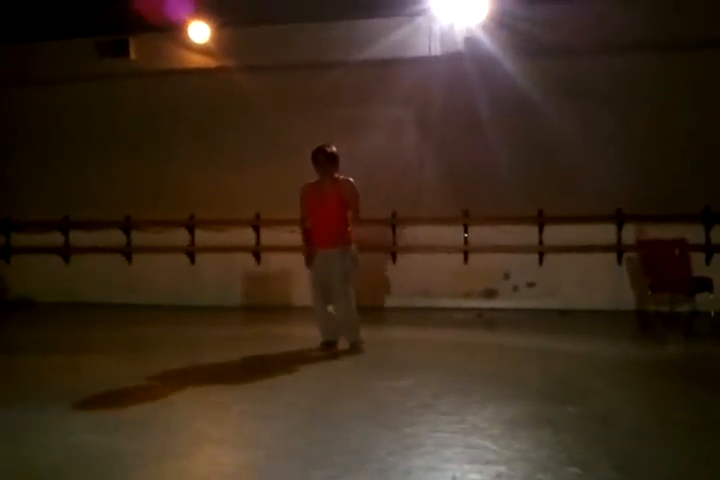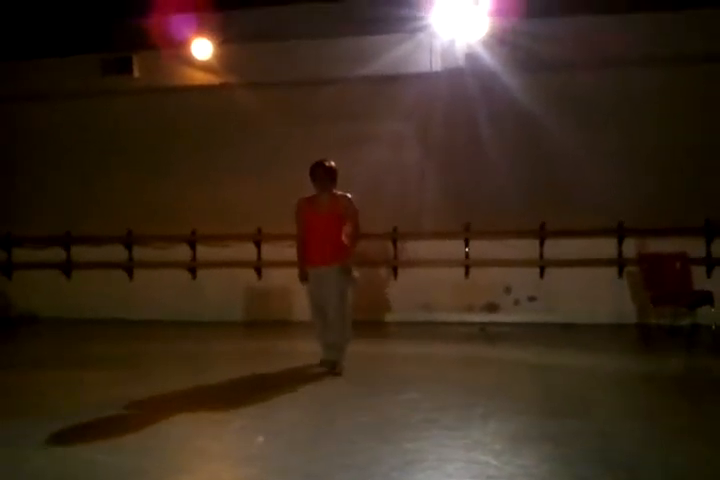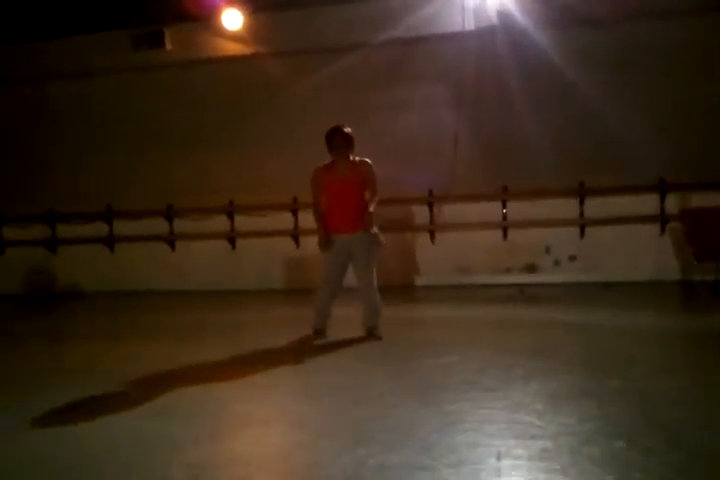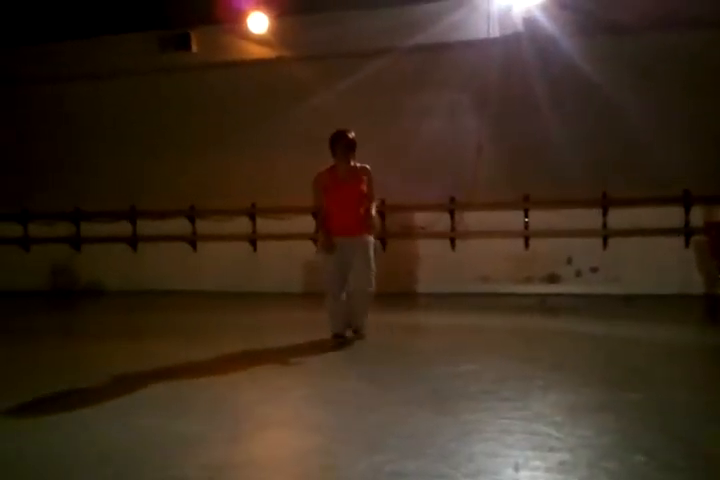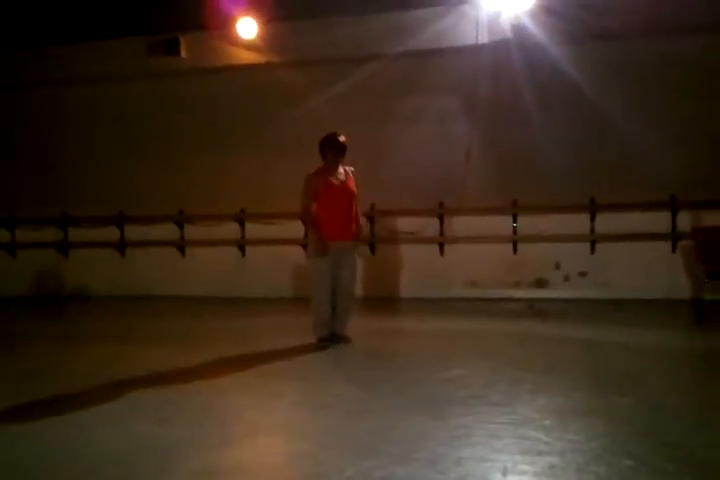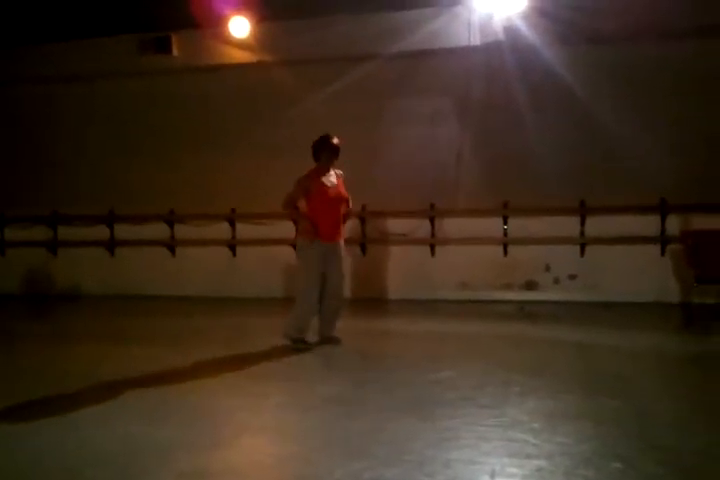
dt=0.5s
person 1, frame 1
left shoulder: (346, 185)
right shoulder: (307, 190)
left elbow: (355, 214)
right elbow: (304, 221)
left wrist: (346, 235)
right wrist: (307, 247)
left hip: (340, 249)
right hip: (317, 250)
left knee: (343, 295)
right knee: (320, 297)
left ankle: (354, 338)
right ankle: (330, 336)
person 1, frame 2
left shoulder: (344, 201)
right shoulder: (303, 205)
left elbow: (354, 232)
right elbow: (301, 237)
left wrist: (348, 258)
right wrist: (301, 265)
left hip: (337, 266)
right hip: (313, 267)
left knee: (338, 313)
right knee: (320, 315)
left ankle: (335, 358)
right ankle: (329, 354)
person 1, frame 3
left shoulder: (364, 167)
right shoulder: (321, 173)
left elbow: (373, 194)
right elbow: (317, 205)
left wrist: (370, 211)
right wrist: (322, 231)
left hip: (362, 233)
right hip: (335, 236)
left knee: (368, 281)
right knee: (329, 283)
left ankle: (372, 325)
right ankle: (319, 325)
person 1, frame 4
left shoulder: (364, 172)
right shoulder: (323, 177)
left elbow: (371, 200)
right elbow: (318, 210)
left wrist: (371, 214)
right wrist: (323, 235)
left hip: (361, 238)
right hip: (335, 240)
left knee: (364, 285)
right knee: (335, 287)
left ankle: (356, 323)
right ankle: (339, 329)
person 1, frame 5
left shoulder: (350, 173)
right shoulder: (315, 179)
right elbow: (305, 211)
left wrist: (358, 229)
right wrist: (315, 237)
left hip: (348, 242)
right hip: (325, 243)
left knee: (346, 289)
right knee: (324, 289)
left ankle: (338, 330)
right ankle: (322, 333)
person 1, frame 6
left shoulder: (339, 176)
right shoulder: (307, 180)
right elbow: (288, 204)
left wrist: (348, 211)
right wrist: (304, 222)
left hip: (335, 242)
right hip: (313, 242)
left knee: (335, 291)
right knee: (309, 291)
left ankle: (327, 332)
right ankle: (294, 332)
